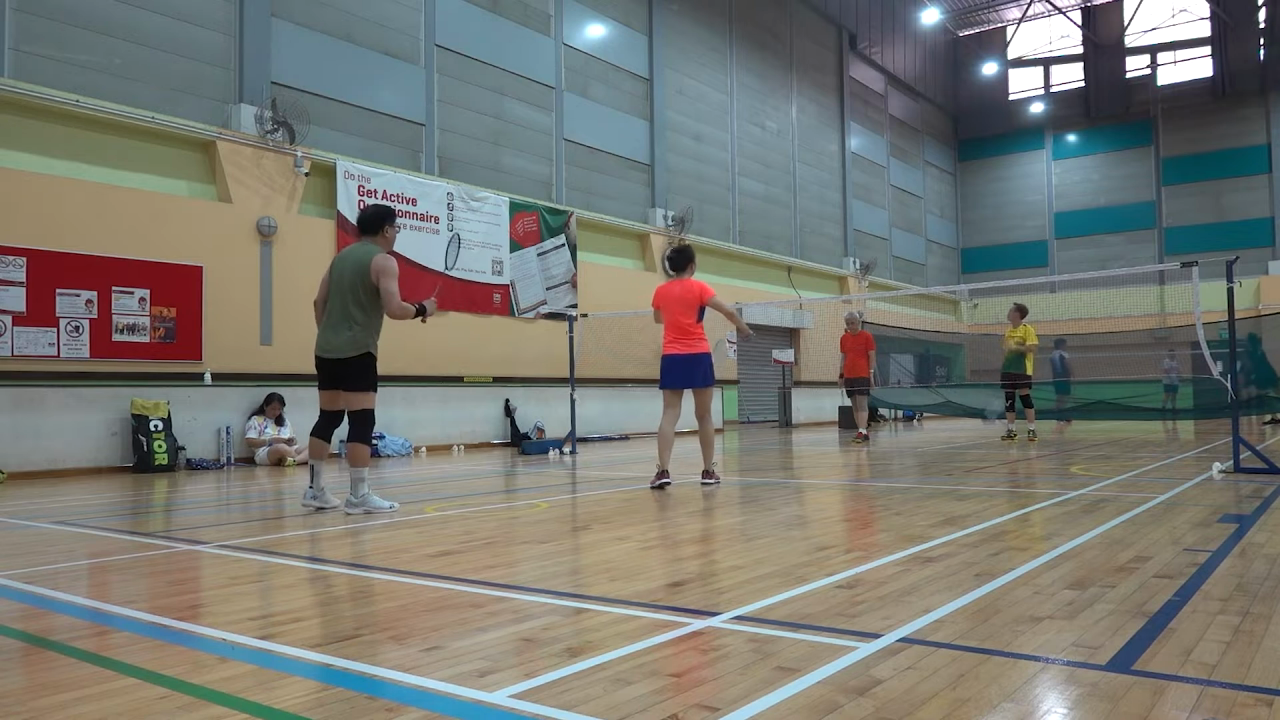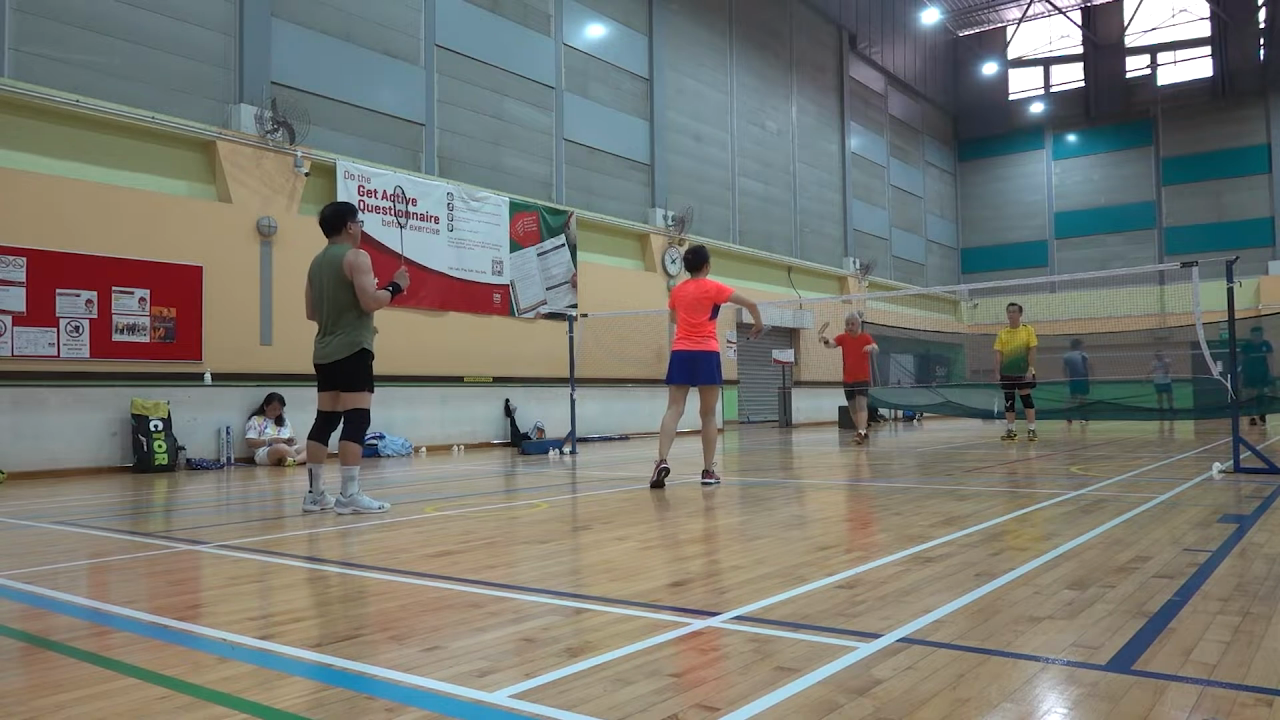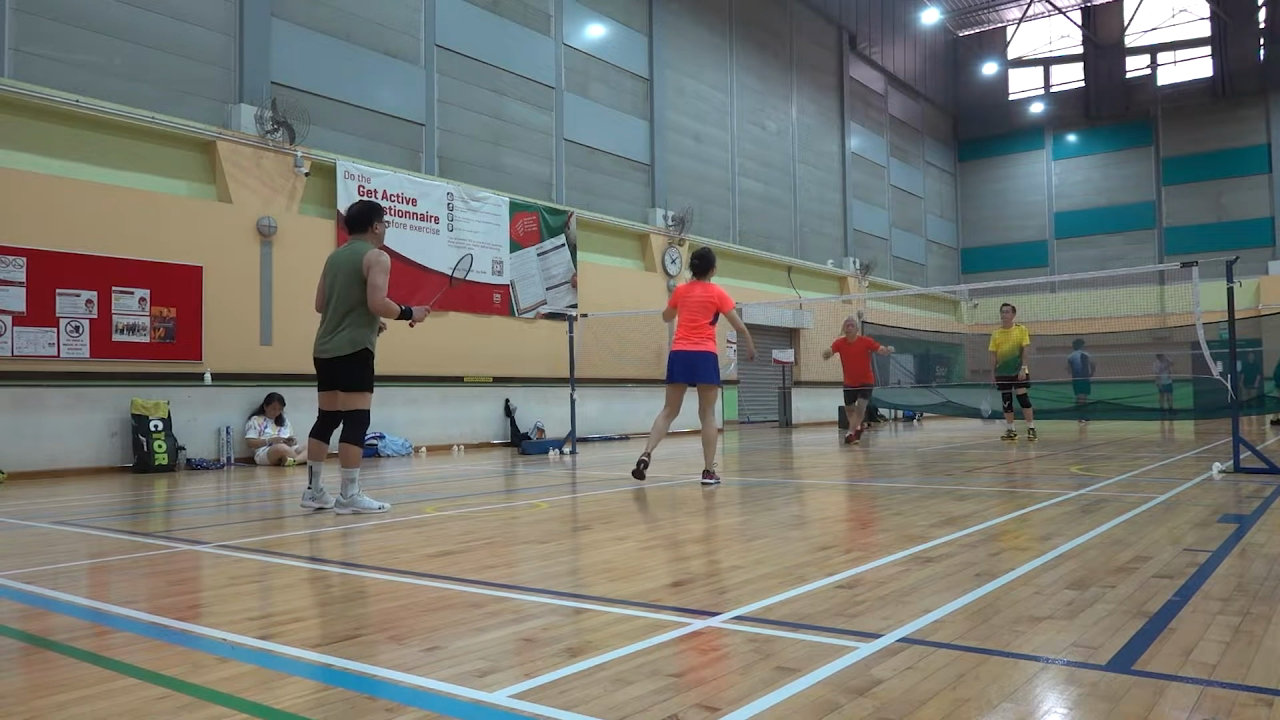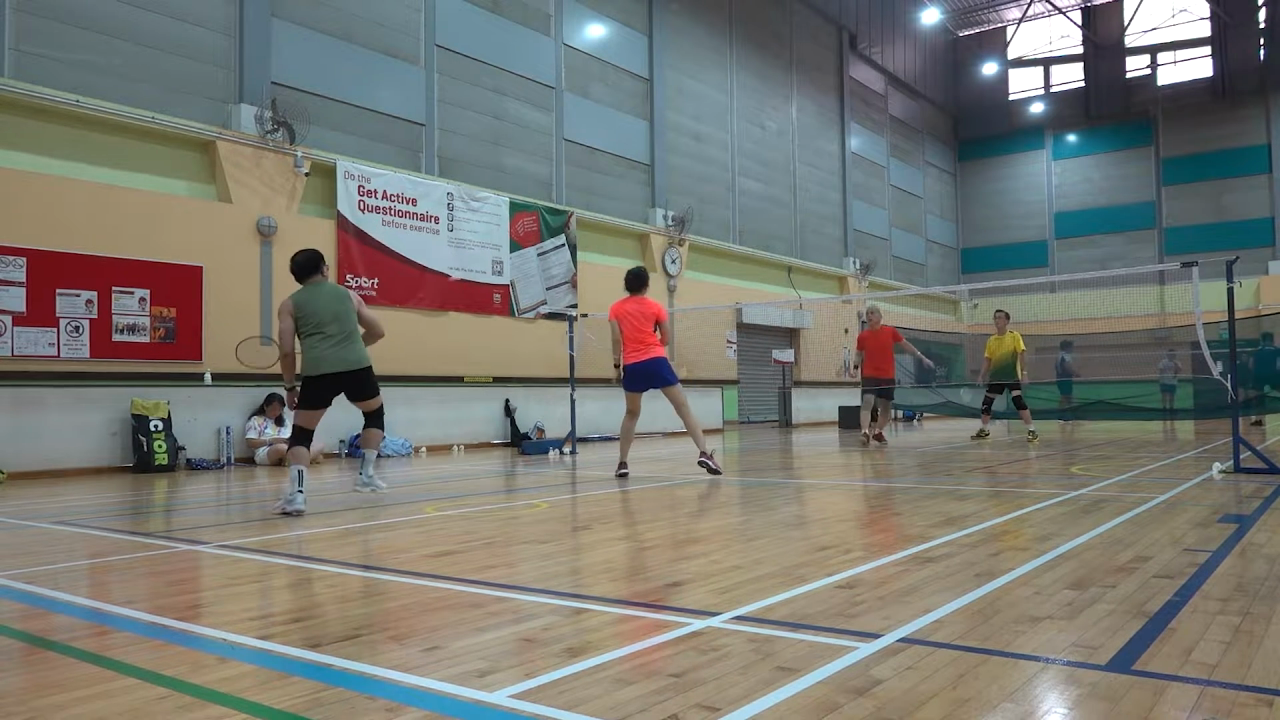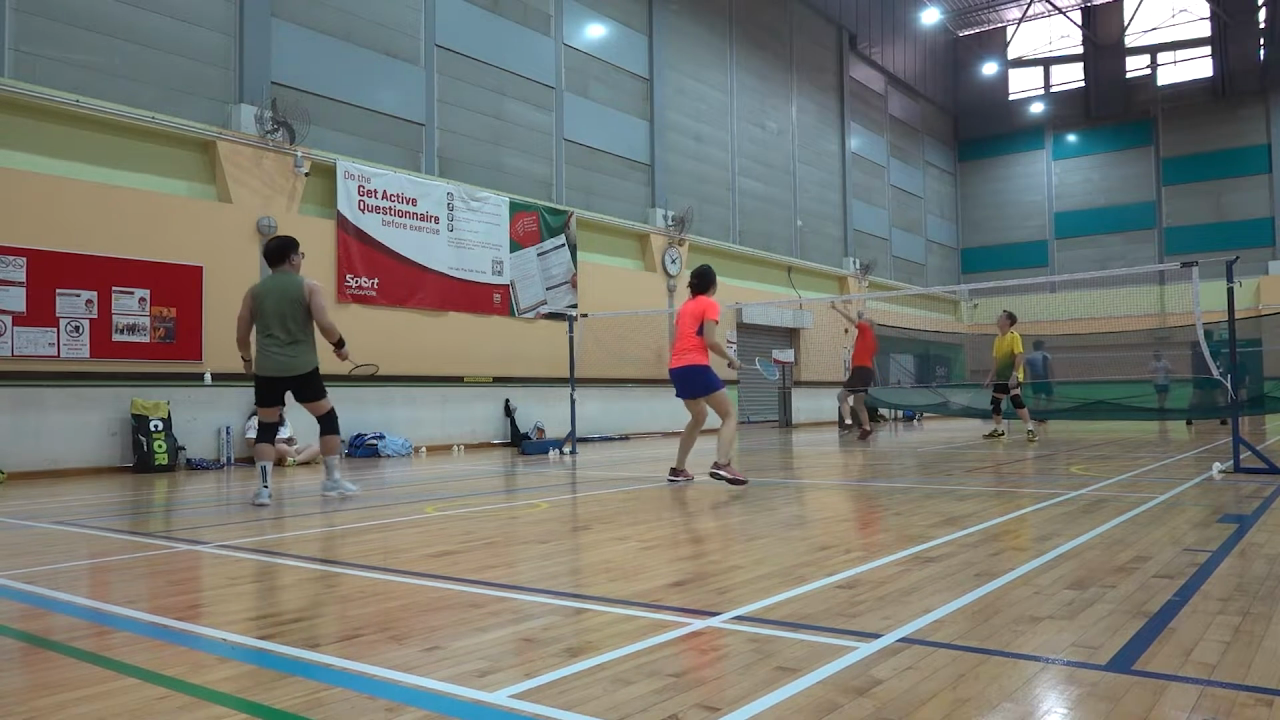
dt=1s
person 1, frame 1
left shoulder: (341, 256)
right shoulder: (383, 261)
left elbow: (319, 302)
right elbow: (394, 309)
right wrist: (423, 309)
left hip: (326, 350)
right hip: (357, 351)
left knee: (328, 417)
right knee: (361, 421)
left ankle: (314, 490)
right ankle: (359, 495)
person 1, frame 2
left shoulder: (316, 262)
right shoulder: (356, 257)
left elbow: (311, 312)
right elbow: (370, 301)
right wrist: (396, 286)
left hip: (325, 352)
right hip: (353, 350)
left knee: (325, 420)
right knee: (356, 420)
left ankle: (315, 493)
right ankle: (349, 495)
person 1, frame 3
left shoulder: (334, 256)
right shoulder: (376, 257)
right elbow: (377, 303)
right wrist: (410, 313)
left hip: (325, 349)
right hip: (354, 349)
left knee: (326, 419)
right knee: (356, 421)
left ankle: (314, 490)
right ankle: (349, 495)
person 1, frame 4
left shoulder: (290, 304)
right shoulder: (348, 295)
left elbow: (286, 349)
right elbow: (377, 332)
left wrist: (289, 385)
left hip: (317, 372)
right hip: (357, 367)
left knee: (300, 433)
right knee: (375, 413)
left ankle: (296, 494)
right ankle: (367, 473)
person 1, frame 5
left shoulder: (254, 292)
right shoulder: (308, 287)
left elbow: (242, 335)
right elbow: (325, 324)
left wrist: (246, 358)
right wrist: (340, 346)
left hip: (266, 370)
right hip: (303, 368)
left knee: (266, 428)
right knee: (328, 419)
left ankle: (263, 488)
right ankle: (333, 479)
person 2, frame 1
left shoulder: (661, 291)
right shoulder: (699, 287)
right elbow: (728, 312)
right wrist: (744, 330)
left hip: (671, 357)
right hip: (698, 356)
left knee: (670, 415)
right knee: (704, 416)
left ankle: (663, 470)
right ankle: (708, 471)
person 2, frame 2
left shoulder: (677, 290)
right shoulder: (713, 288)
right elbow: (750, 303)
right wrist: (759, 324)
left hip: (680, 354)
right hip: (706, 354)
left knee: (674, 410)
right knee: (708, 414)
left ankle: (662, 461)
right ankle: (708, 471)
person 2, frame 3
left shoulder: (680, 290)
right shoulder: (718, 294)
left elbow: (666, 317)
right elbow: (739, 327)
right wrist: (750, 348)
left hip: (678, 354)
right hip: (704, 356)
left knee: (669, 412)
right knee: (707, 415)
left ankle: (646, 455)
right ankle: (708, 471)
person 2, frame 4
left shoulder: (616, 308)
right shoulder: (655, 306)
left elbow: (616, 339)
right elbow: (666, 339)
left wrist: (617, 365)
left hip: (632, 366)
right hip: (656, 361)
left knee: (632, 413)
right knee: (684, 409)
left ankle: (623, 463)
right ankle: (704, 453)
person 2, frame 5
left shoulder: (684, 306)
right shoulder: (710, 304)
right elbow: (710, 341)
right wrist: (731, 359)
left hip: (677, 368)
right hip: (695, 367)
left knee: (698, 417)
right knee: (729, 416)
left ankle: (678, 469)
right ankle: (722, 464)
